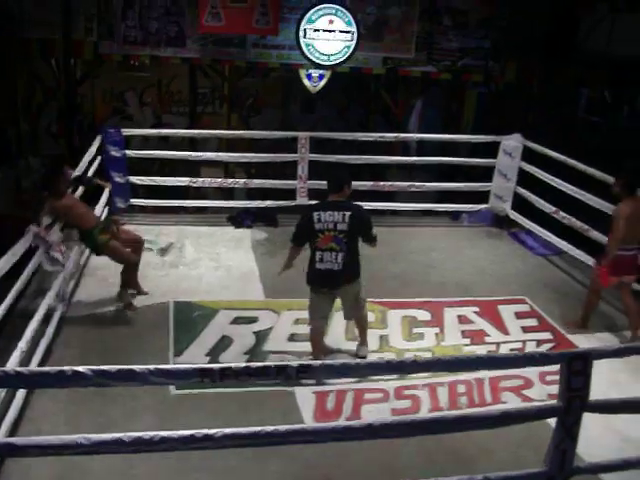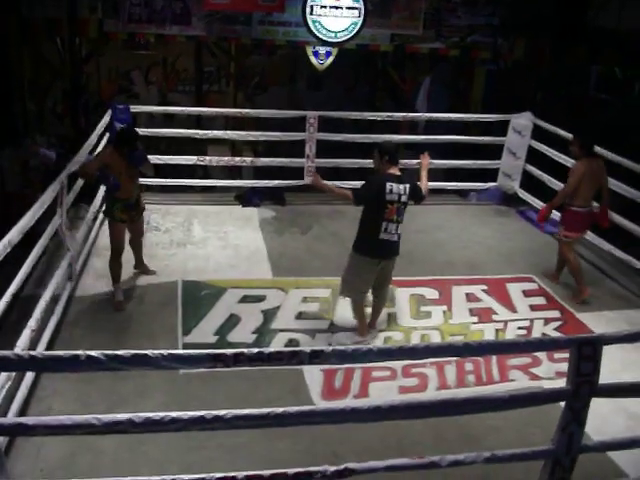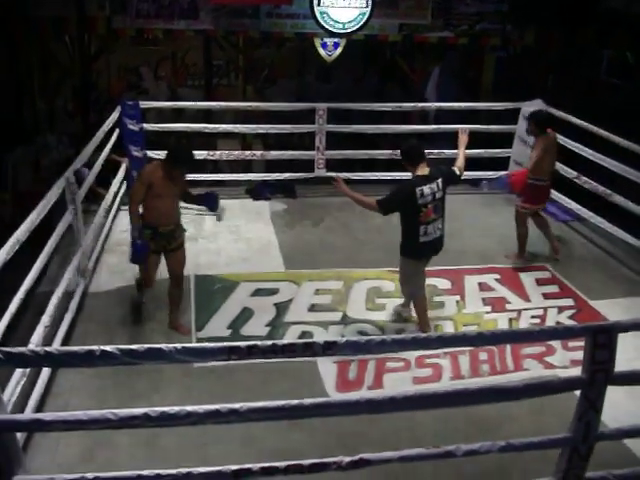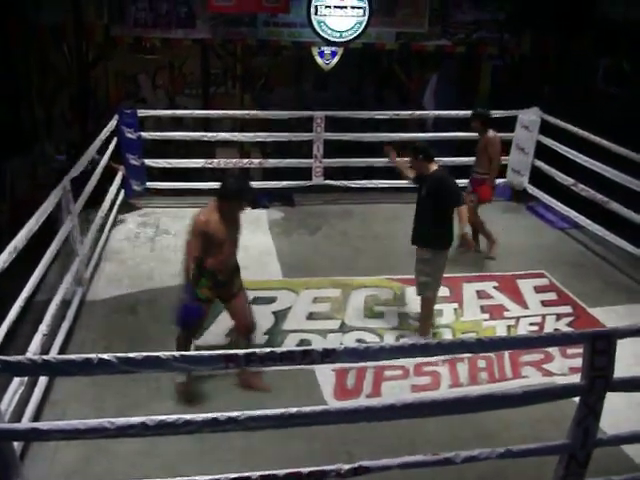
dt=0.7s
person 1, frame 1
left shoulder: (311, 213)
right shoulder: (357, 212)
left elbow: (296, 245)
right elbow: (372, 242)
left wrist: (289, 262)
right wrist: (372, 235)
left hip: (319, 277)
right hip: (347, 276)
left knee: (318, 321)
right knee: (358, 310)
left ankle: (317, 360)
right ankle: (363, 345)
person 1, frame 2
left shoulder: (379, 182)
right shoulder: (407, 185)
left elbow: (353, 197)
right elbow: (422, 192)
left wrist: (322, 185)
right wrist: (424, 169)
left hip: (368, 248)
right hip: (391, 248)
left knee: (354, 289)
right knee: (381, 290)
left ankle: (362, 333)
right ankle: (371, 326)
person 1, frame 3
left shoulder: (407, 189)
right shoulder: (441, 175)
left elbow: (378, 206)
right elbow: (459, 169)
left wrist: (348, 192)
right wrist: (462, 146)
left hip: (415, 247)
right hip: (435, 242)
left knee: (416, 288)
right knee: (411, 279)
left ankle: (425, 330)
right ankle: (406, 306)
person 1, frame 4
left shoulder: (442, 179)
right shoulder: (425, 175)
left elbow: (460, 203)
right elbow: (412, 176)
left wrist: (463, 231)
right wrist: (396, 161)
left hip: (435, 242)
right hip: (425, 239)
left knee: (427, 284)
right knee: (428, 282)
left ankle: (424, 331)
right ankle: (427, 316)
person 2, frame 1
left shoulder: (64, 195)
right shoulder: (54, 204)
left hip: (102, 226)
right hip: (95, 235)
left knee: (138, 242)
right knee: (131, 260)
left ankle: (134, 284)
right ankle: (124, 293)
person 2, frame 2
left shoulder: (135, 150)
right shoulder: (108, 154)
left elbow: (149, 170)
right elbow: (84, 171)
left wrist: (142, 161)
right wrist: (104, 178)
left hip: (135, 201)
right hip: (117, 205)
left knee: (137, 236)
right knee: (117, 251)
left ankle: (140, 265)
right ankle: (117, 291)
person 2, frame 3
left shoulder: (179, 175)
right shoulder: (149, 173)
right elbow: (134, 204)
left wrist: (201, 198)
right wrist: (136, 236)
left hip: (174, 231)
right hip: (150, 233)
left knee: (177, 279)
right knee: (147, 280)
left ankle: (174, 319)
right ankle: (140, 296)
person 2, frame 4
left shoulder: (233, 212)
right shoulder: (203, 220)
right elbow: (190, 258)
right wrist: (187, 294)
left hip: (231, 275)
right hip: (207, 280)
left knee: (247, 326)
right knee: (190, 330)
left ankle: (245, 374)
right ankle: (183, 374)
person 3, frame 1
left shoulder: (623, 209)
left elbow: (616, 239)
left wrist: (606, 263)
left hip: (618, 257)
left knee: (594, 290)
right knee: (625, 294)
left ankle: (583, 323)
person 3, frame 2
left shoulder: (579, 167)
right shoulder: (599, 163)
left elbow: (566, 192)
right elbow: (604, 188)
left wrist: (548, 207)
right wrist: (604, 208)
left hip: (574, 212)
right hip: (587, 212)
left knee: (567, 251)
right knee: (564, 244)
left ankle: (582, 289)
right ankle: (556, 274)
person 3, frame 3
left shoulder: (541, 141)
right shoulder: (550, 135)
left elbow: (535, 157)
left wrist: (525, 172)
left hip: (534, 185)
right hip: (545, 183)
left knee: (520, 219)
right knee: (534, 214)
left ankle: (520, 255)
right ankle: (553, 244)
person 3, frame 4
left shoulder: (491, 138)
right shoulder: (482, 136)
left elbow: (496, 161)
left wrist: (489, 183)
left hip: (483, 180)
right hip: (476, 177)
left knee: (469, 212)
right knee: (471, 210)
left ankle: (491, 240)
right ankle: (475, 242)
